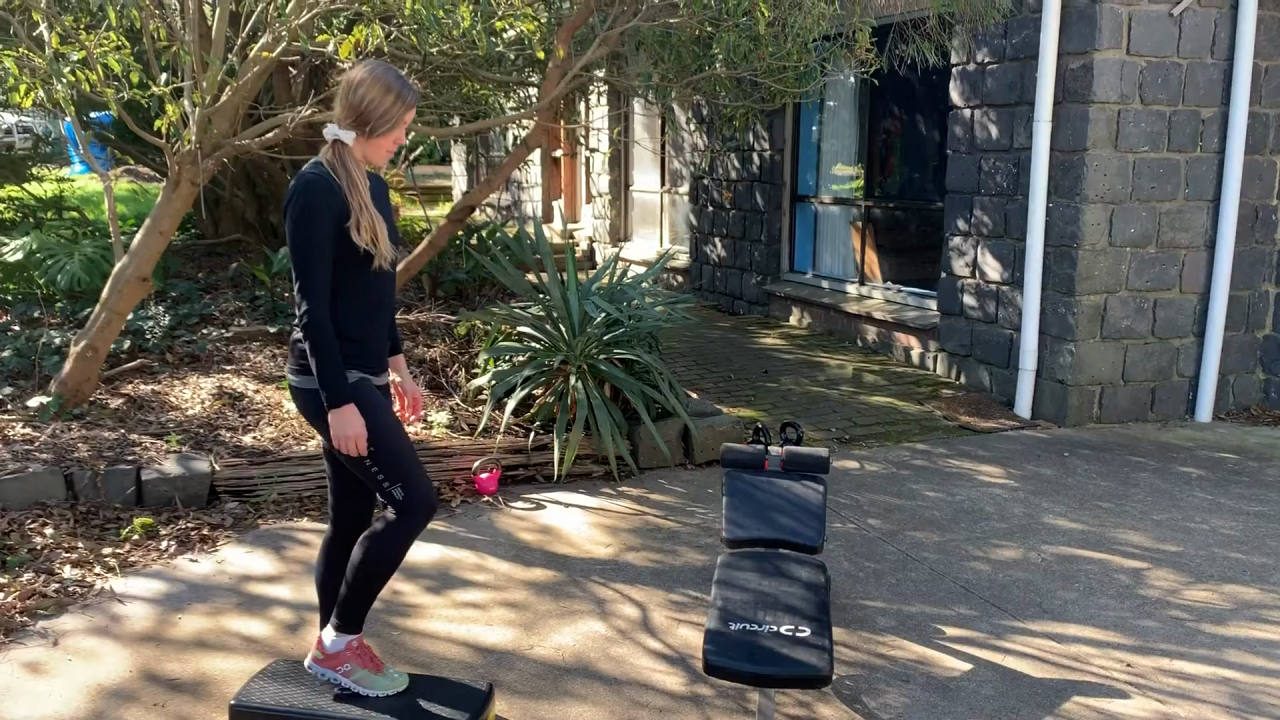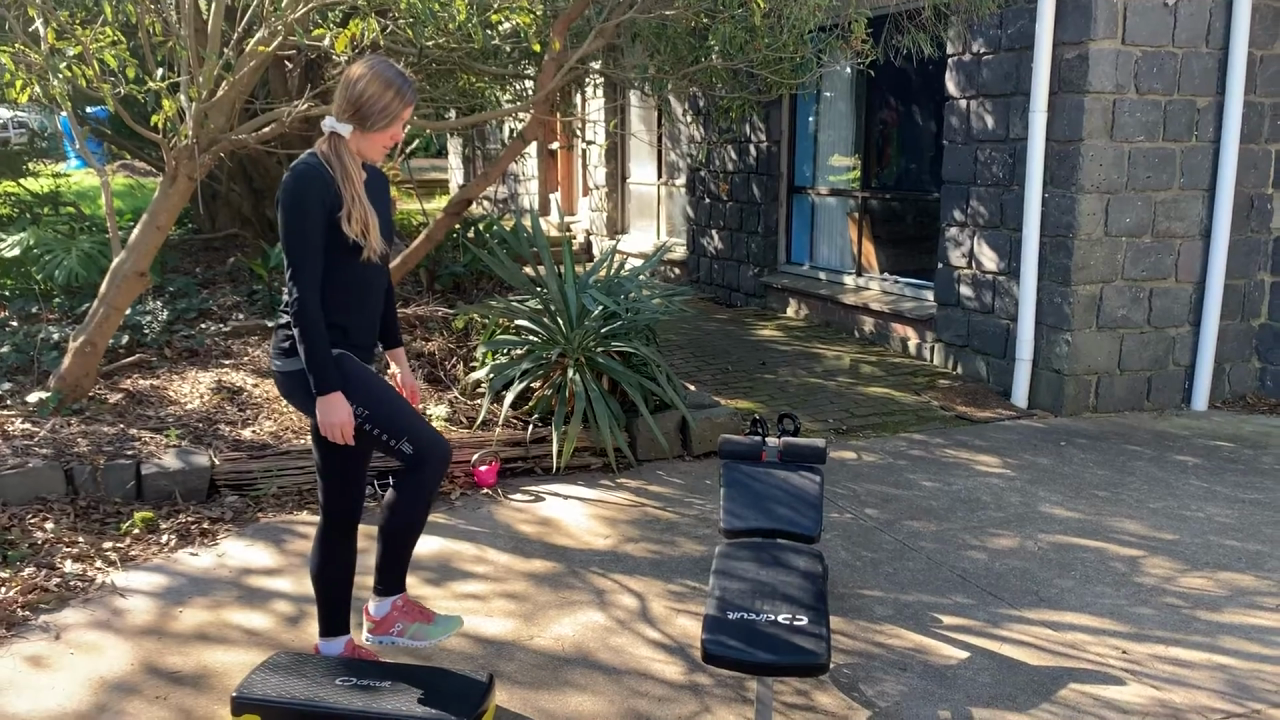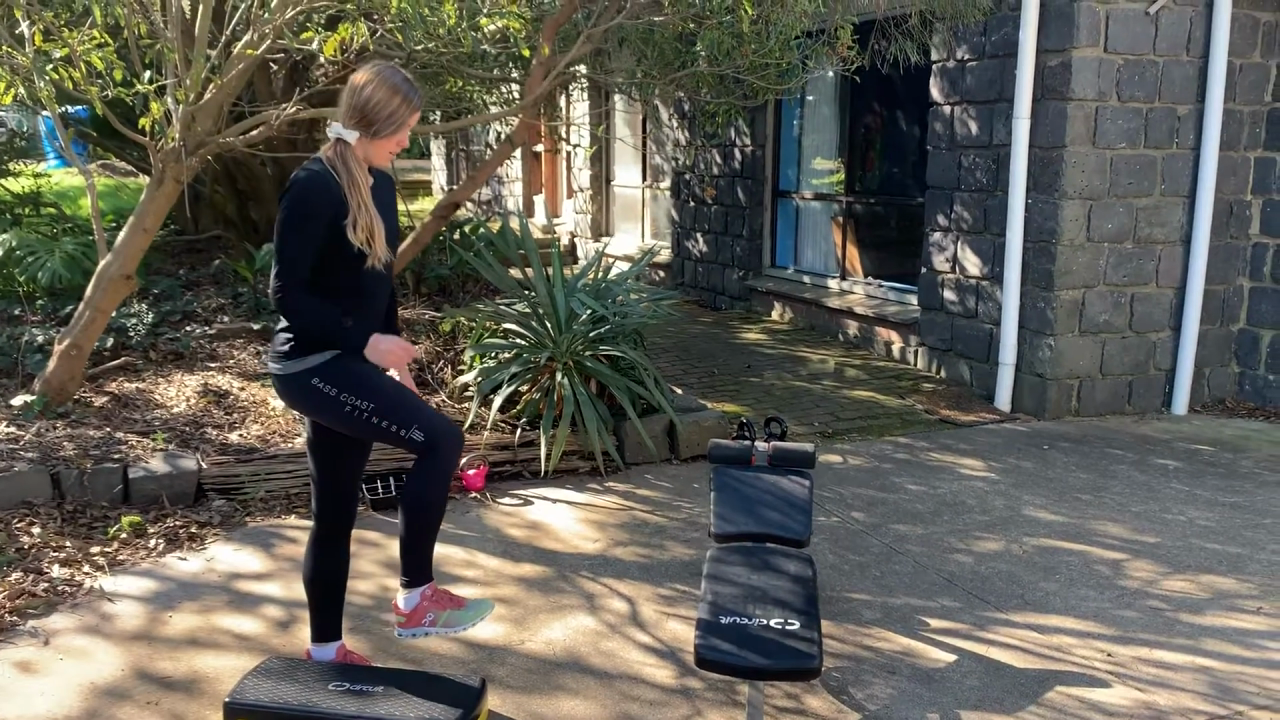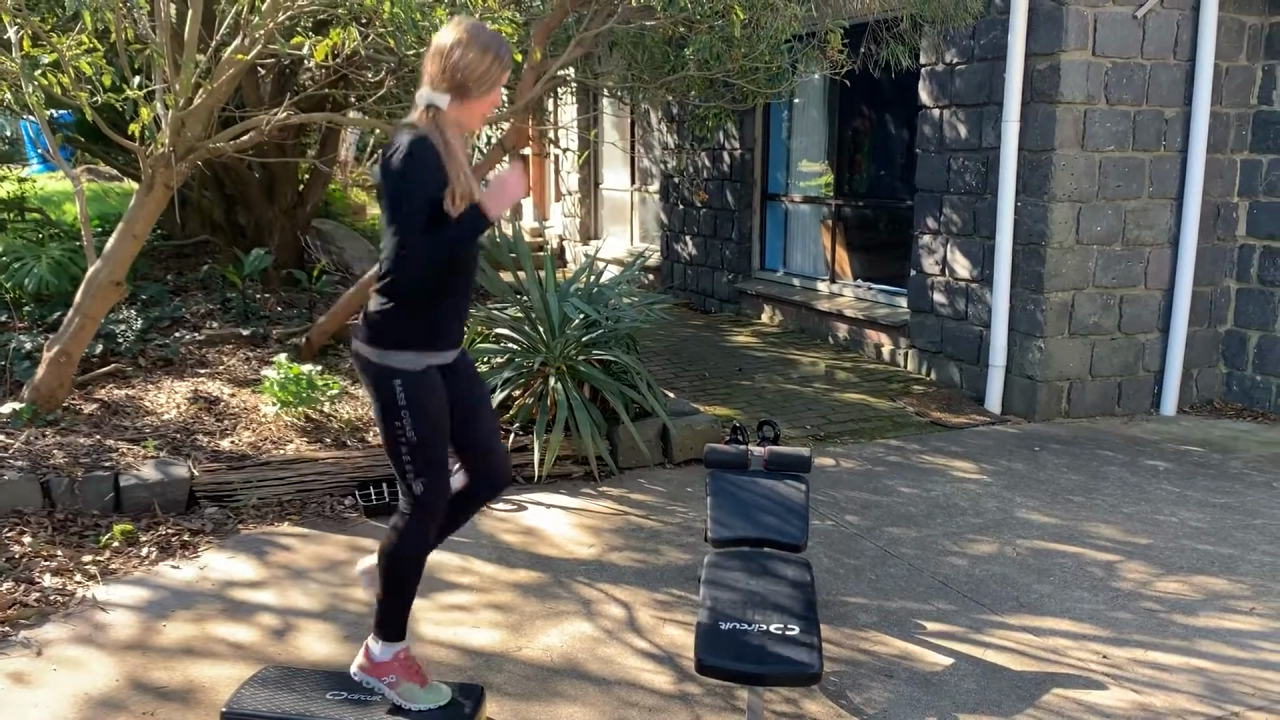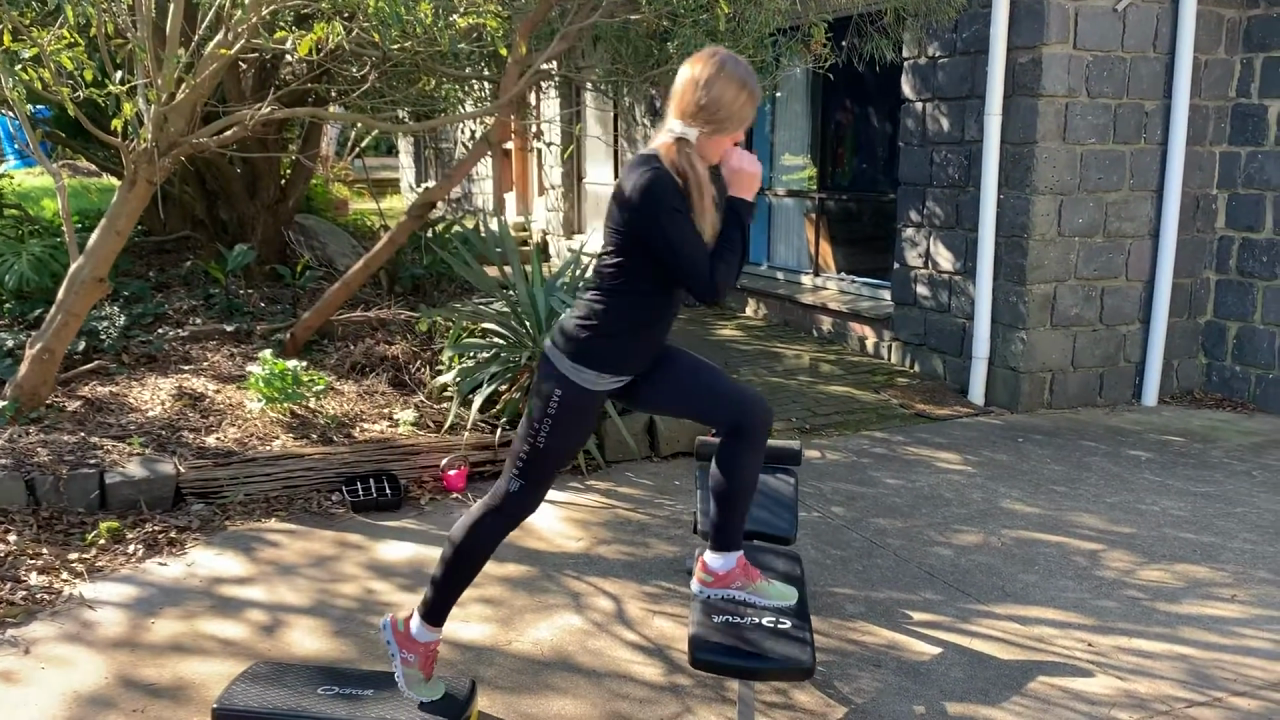
dt=0.7s
person 1, frame 1
left shoulder: (372, 186)
right shoulder: (316, 188)
right elbow: (313, 304)
left wrist: (396, 365)
right wrist: (339, 400)
left hip: (363, 375)
right hip: (331, 379)
left knee: (353, 517)
right knee: (413, 500)
left ankle: (335, 648)
right ankle: (338, 641)
person 1, frame 2
left shoulder: (373, 181)
right shoulder: (309, 179)
right elbow: (303, 293)
left wrist: (396, 356)
right wrist: (326, 389)
left hip: (349, 360)
right hip: (313, 363)
left knee: (343, 505)
right knee: (428, 453)
left ankle: (335, 642)
right ankle: (388, 606)
person 1, frame 3
left shoulder: (379, 185)
right shoulder: (313, 186)
right elbow: (287, 294)
left wrist: (394, 359)
right wrist: (368, 344)
left hip: (343, 364)
right hip: (311, 365)
left knee: (336, 510)
right knee: (440, 439)
left ankle: (326, 648)
right ankle: (416, 596)
person 1, frame 4
left shoulder: (443, 145)
right shoulder: (412, 154)
right elbow: (408, 264)
right wrist: (486, 208)
left hip: (441, 347)
right hip: (402, 356)
left knee: (486, 477)
right knee: (425, 500)
right ankle: (383, 654)
person 1, frame 5
left shoulder: (679, 169)
right shoulder: (653, 183)
right elbow: (712, 287)
right wrist: (740, 199)
left hip: (637, 357)
right hip: (587, 367)
left knee: (750, 417)
right knee: (515, 497)
left ankle: (721, 567)
right ankle: (418, 630)
